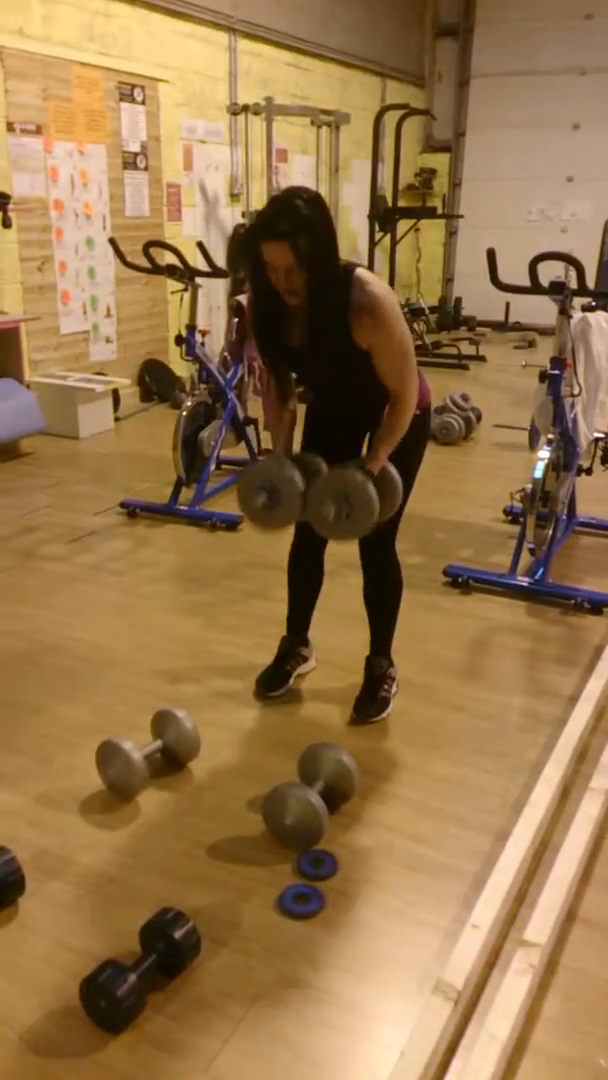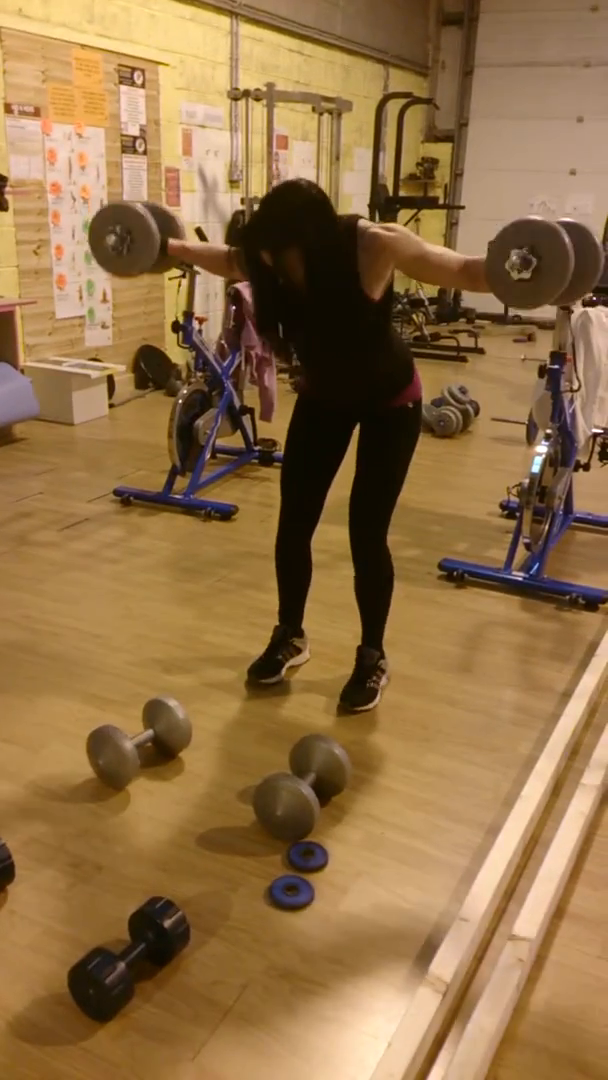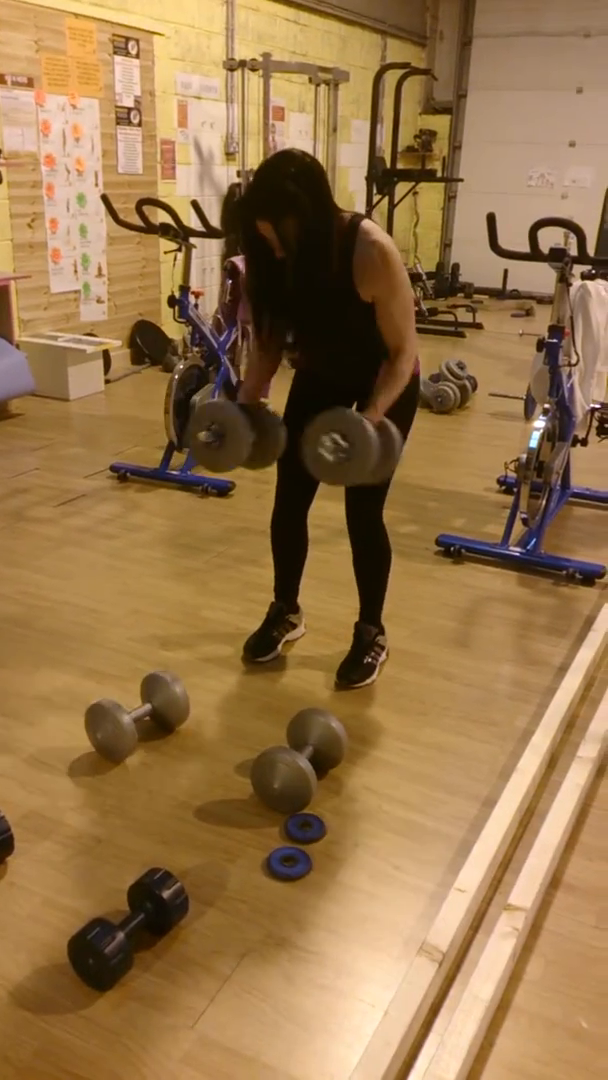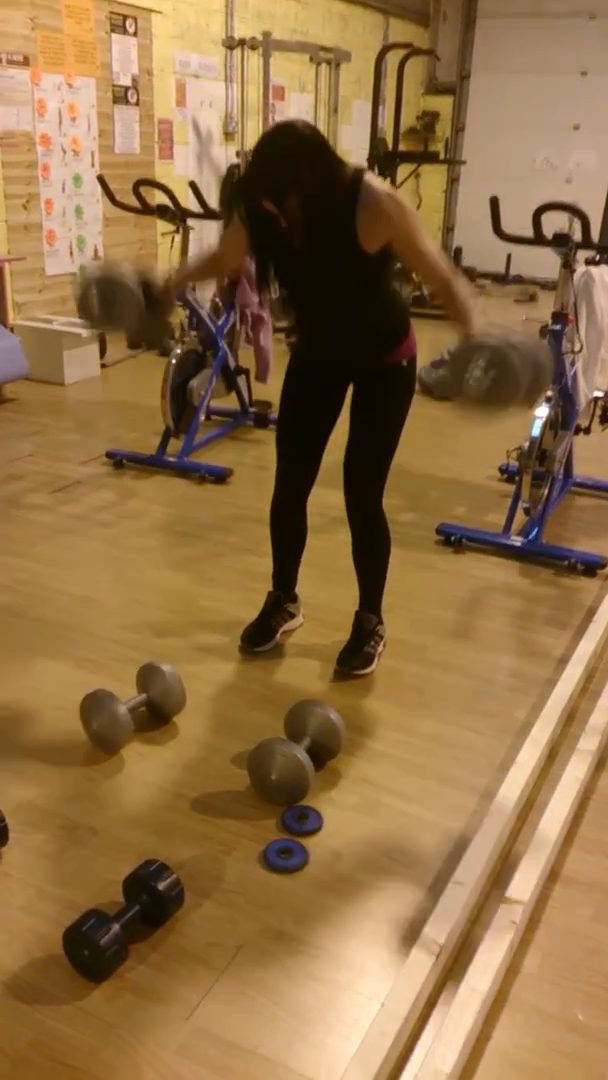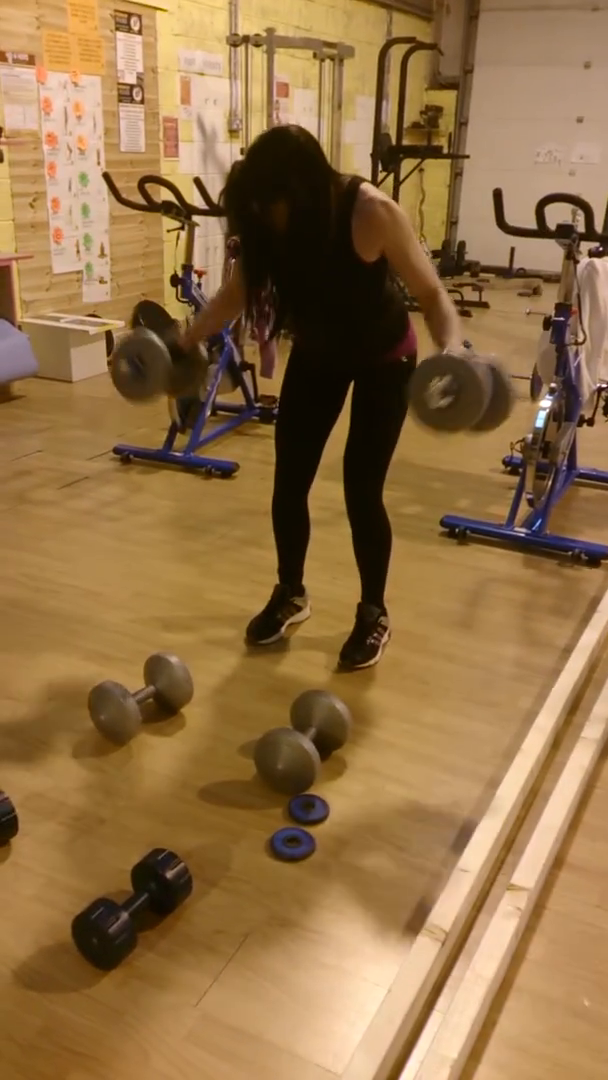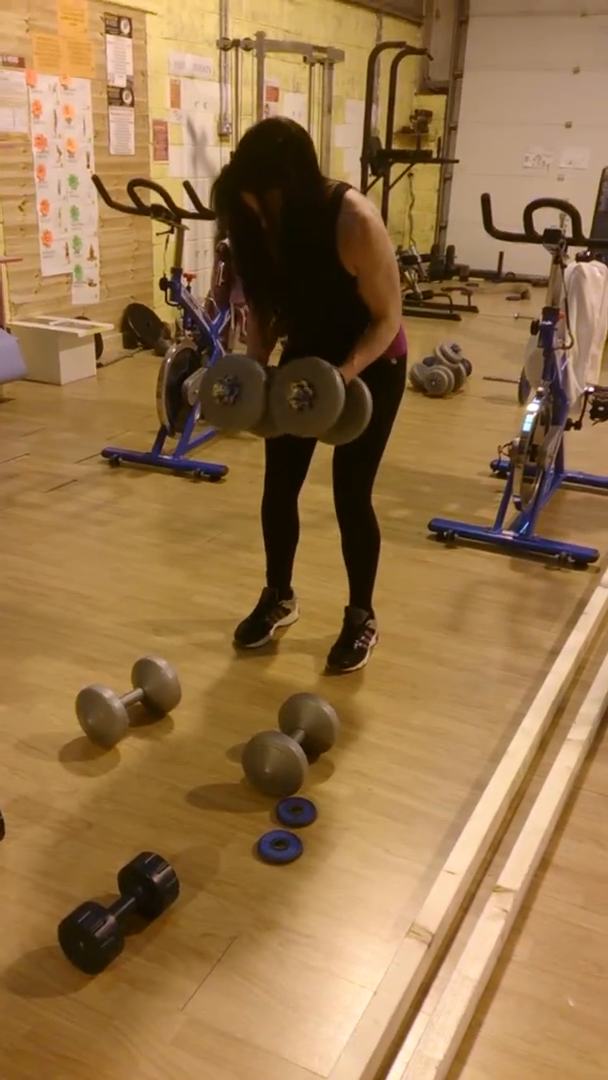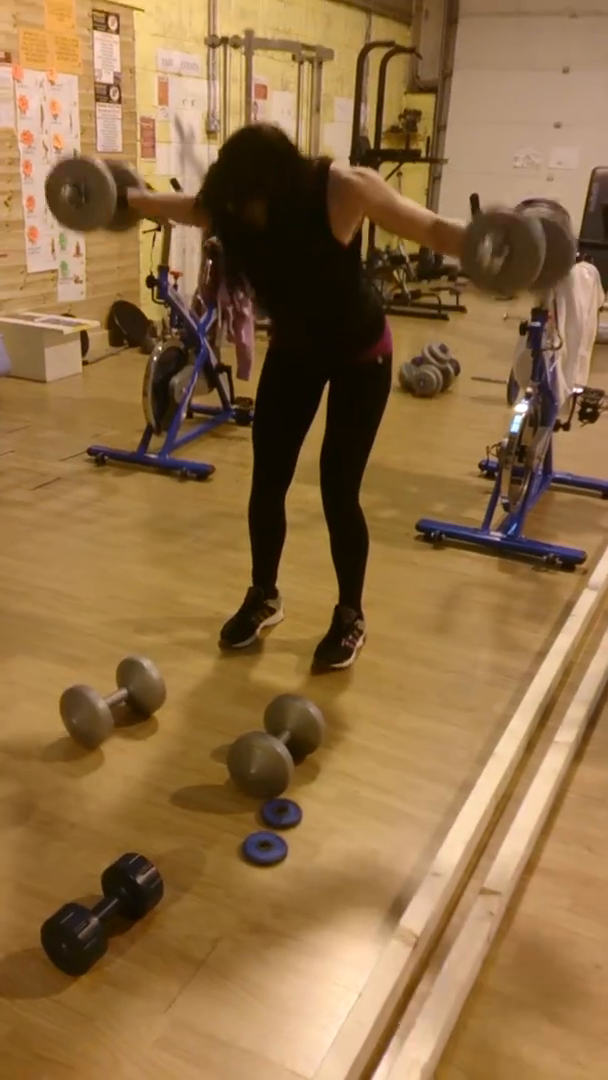
dt=0.7s
person 1, frame 1
left shoulder: (368, 301)
right shoulder: (264, 305)
left elbow: (403, 395)
right elbow: (278, 385)
left wrist: (372, 463)
right wrist: (282, 454)
left hip: (396, 412)
right hip: (330, 412)
left knee: (376, 539)
right knee: (307, 530)
left ankle: (381, 666)
right ankle: (296, 646)
person 1, frame 2
left shoulder: (373, 246)
right shoulder: (274, 261)
left elbow: (462, 270)
right elbow: (230, 261)
right wrist: (176, 249)
left hip: (390, 402)
right hip: (321, 397)
left knee: (366, 532)
right knee: (293, 523)
left ankle: (372, 656)
right ankle: (289, 636)
person 1, frame 3
left shoulder: (372, 252)
right shoulder: (271, 254)
left elbow: (402, 349)
right elbow: (266, 336)
left wrist: (370, 420)
right wrist: (246, 402)
left hip: (382, 384)
right hip: (317, 376)
left knee: (362, 509)
right knee: (289, 499)
left ankle: (371, 633)
right ankle: (285, 612)
person 1, frame 4
left shoulder: (373, 204)
right shoulder: (267, 213)
left elbow: (441, 275)
right elbow: (224, 257)
left wrist: (475, 335)
right wrist: (169, 283)
left hip: (383, 361)
right hip: (315, 353)
left knee: (362, 494)
right knee: (289, 484)
left ankle: (370, 620)
right ankle: (283, 600)
person 1, frame 5
left shoulder: (371, 213)
right shoulder: (269, 221)
left elbow: (431, 294)
right elbow: (241, 290)
left wrist: (451, 355)
right wrist: (186, 340)
left hip: (381, 359)
right hip: (314, 354)
left knee: (360, 491)
right knee: (288, 482)
left ankle: (373, 613)
right ankle: (289, 594)
person 1, frame 6
left shoulder: (354, 221)
right shoulder: (257, 223)
left elbow: (388, 315)
right elbow: (263, 305)
left wrist: (343, 377)
right wrist: (255, 366)
left hip: (371, 362)
right hip: (304, 354)
left knee: (350, 493)
right knee: (279, 483)
left ankle: (361, 617)
right ankle: (278, 597)
person 1, frame 7
left shoulder: (344, 189)
right shoulder: (245, 197)
left elbow: (431, 228)
right elbow: (196, 207)
right wrist: (135, 201)
left hip: (359, 355)
right hip: (292, 351)
left knee: (338, 489)
right knee: (267, 480)
left ankle: (350, 616)
right ankle: (264, 596)
